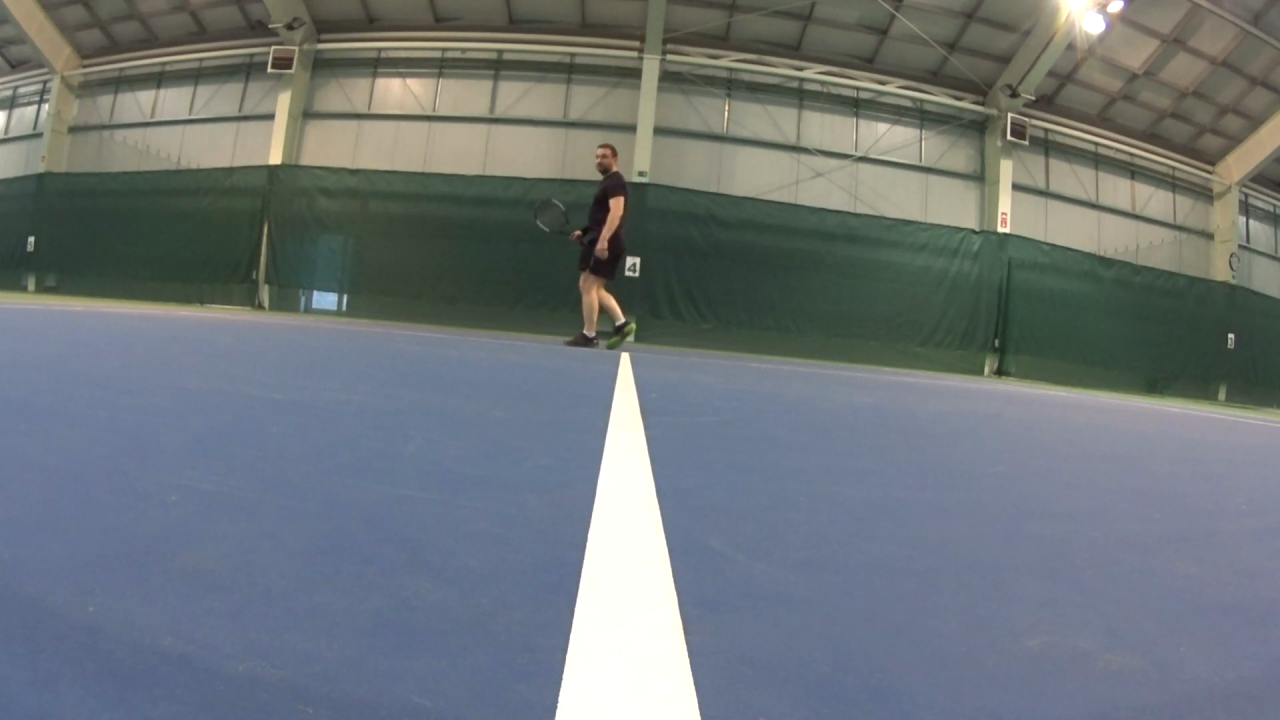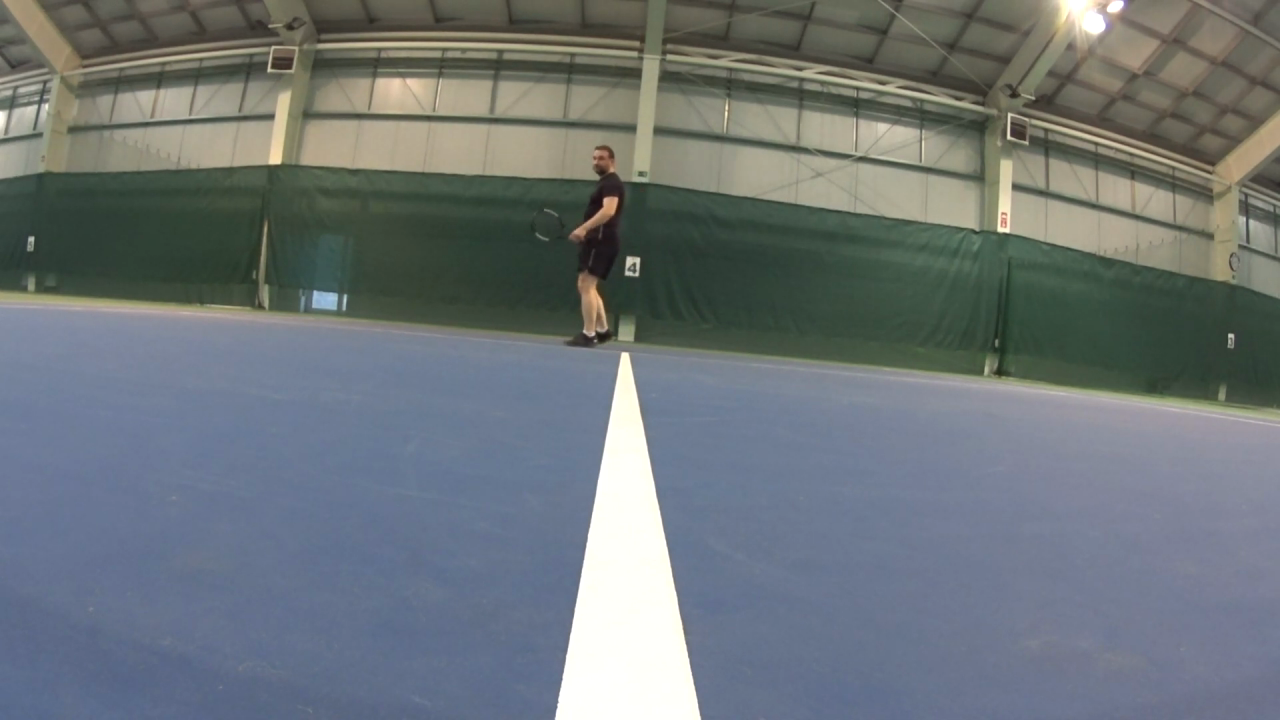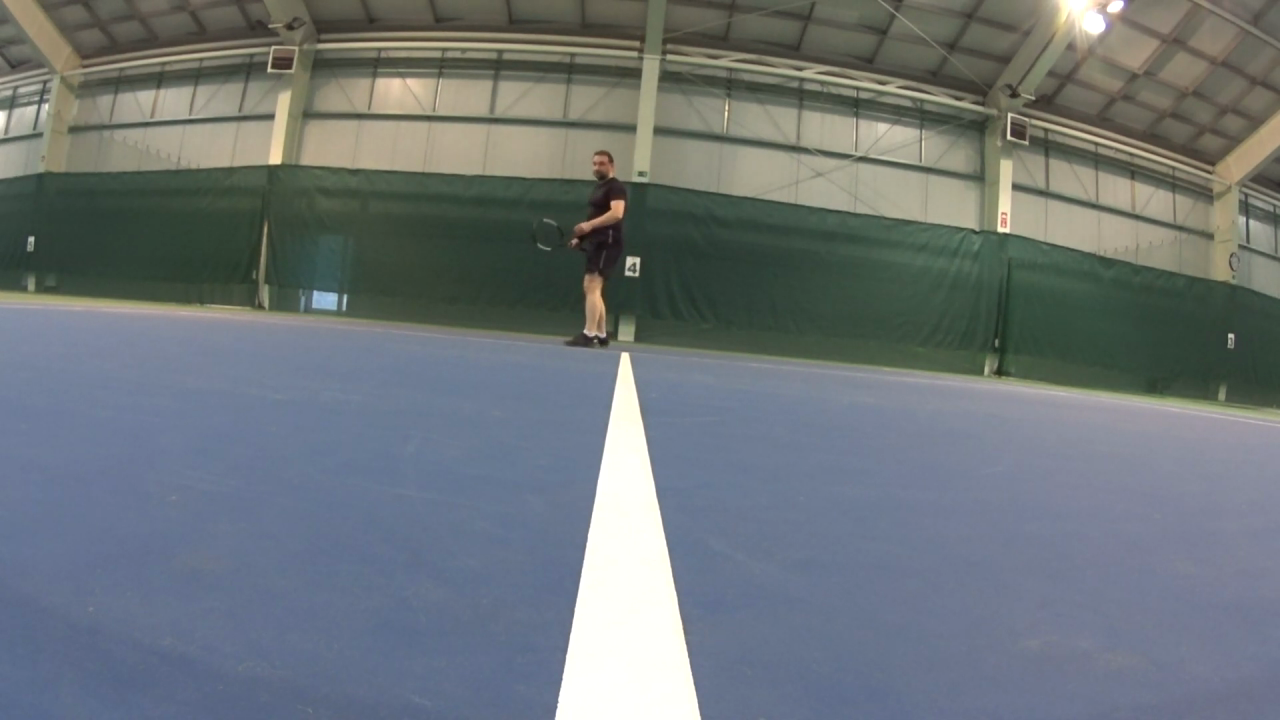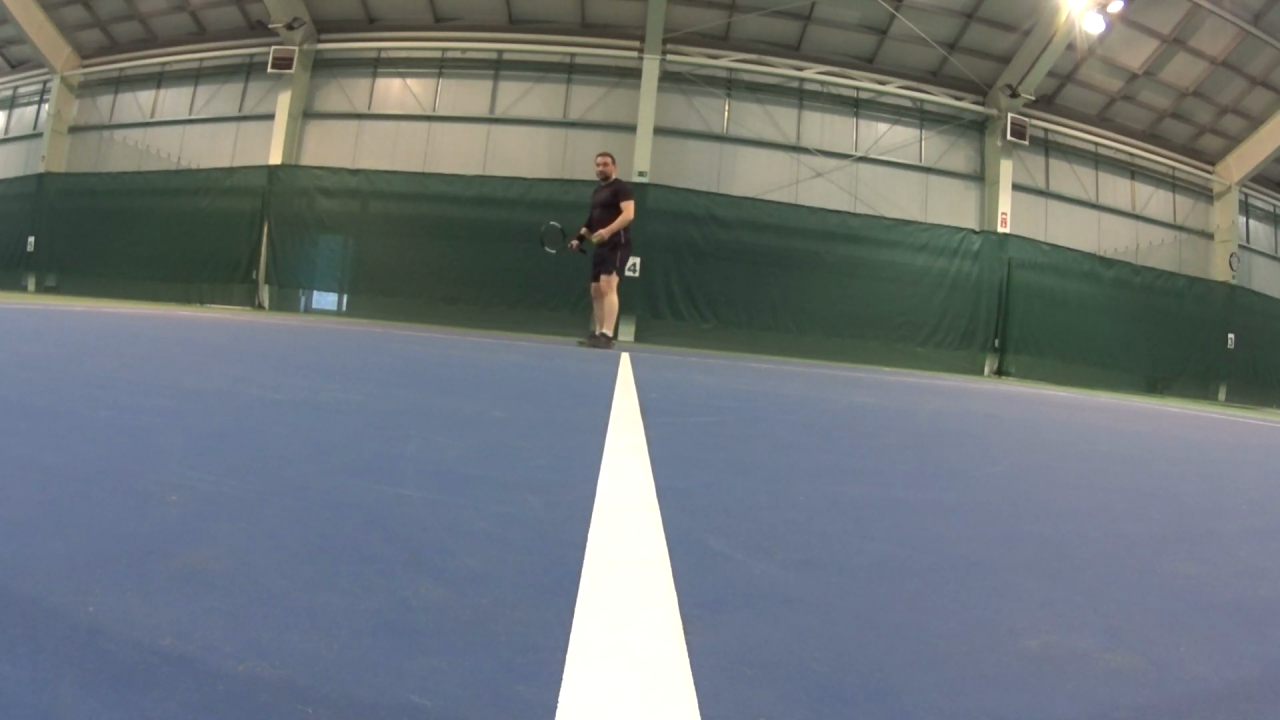
dt=0.2s
person 1, frame 1
left shoulder: (615, 182)
right shoulder: (609, 182)
left elbow: (616, 212)
left wrist: (602, 239)
right wrist: (584, 231)
left hip: (605, 243)
right hip: (610, 244)
left knee: (587, 286)
right knee: (596, 289)
left ankle: (589, 335)
right ankle: (622, 323)
person 1, frame 2
left shoulder: (612, 182)
right shoulder: (604, 183)
left elbow: (608, 211)
left wrist: (584, 228)
right wrist: (583, 231)
left hip: (601, 241)
right hip: (598, 241)
left knee: (585, 285)
right knee: (589, 287)
left ankle: (588, 335)
right ankle: (603, 330)
person 1, frame 3
left shoulder: (616, 187)
right shoulder: (598, 189)
left elbow: (617, 213)
left wrist: (590, 225)
right wrist: (579, 237)
left hip: (608, 245)
right hip: (595, 246)
left knee: (592, 287)
right knee: (591, 290)
left ankle: (589, 335)
right ankle: (600, 335)
person 1, frame 4
left shoulder: (621, 188)
right shoulder: (597, 192)
left elbow: (628, 213)
left wrist: (608, 230)
right wrist: (579, 238)
left hip: (616, 244)
right hip: (601, 247)
left knee: (609, 287)
right knee: (596, 291)
left ankle: (607, 334)
right ankle: (600, 335)
